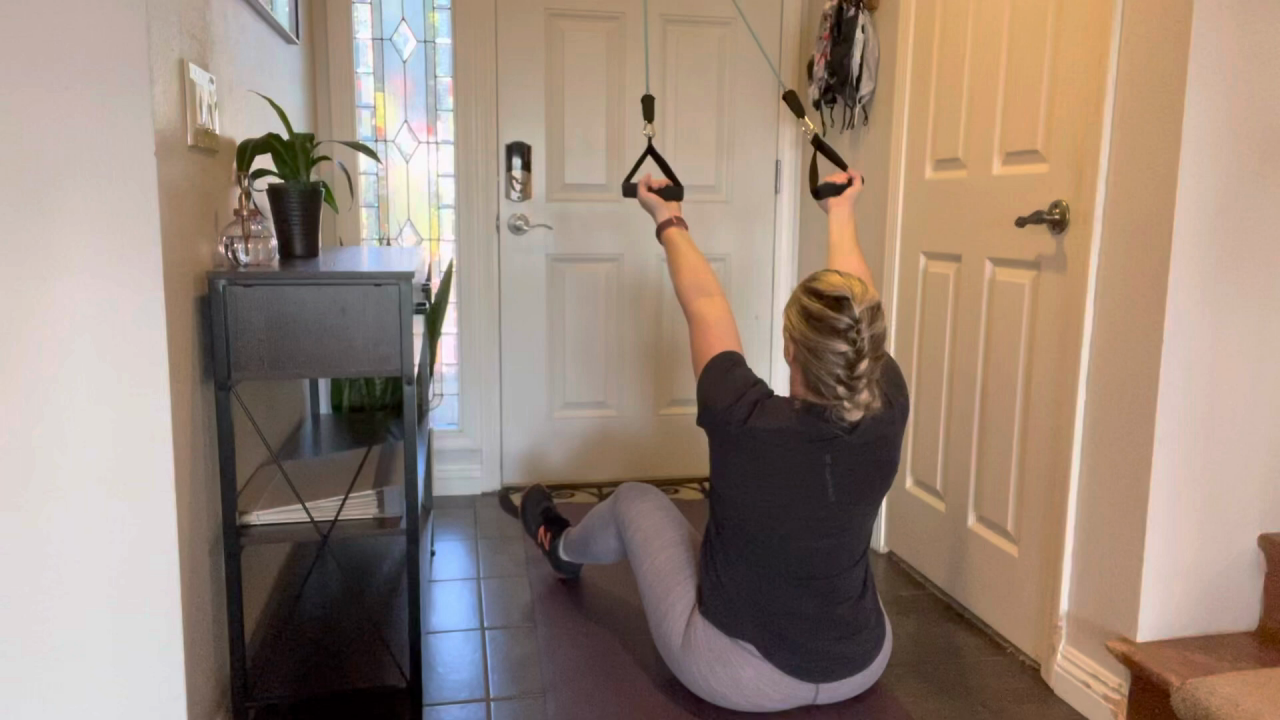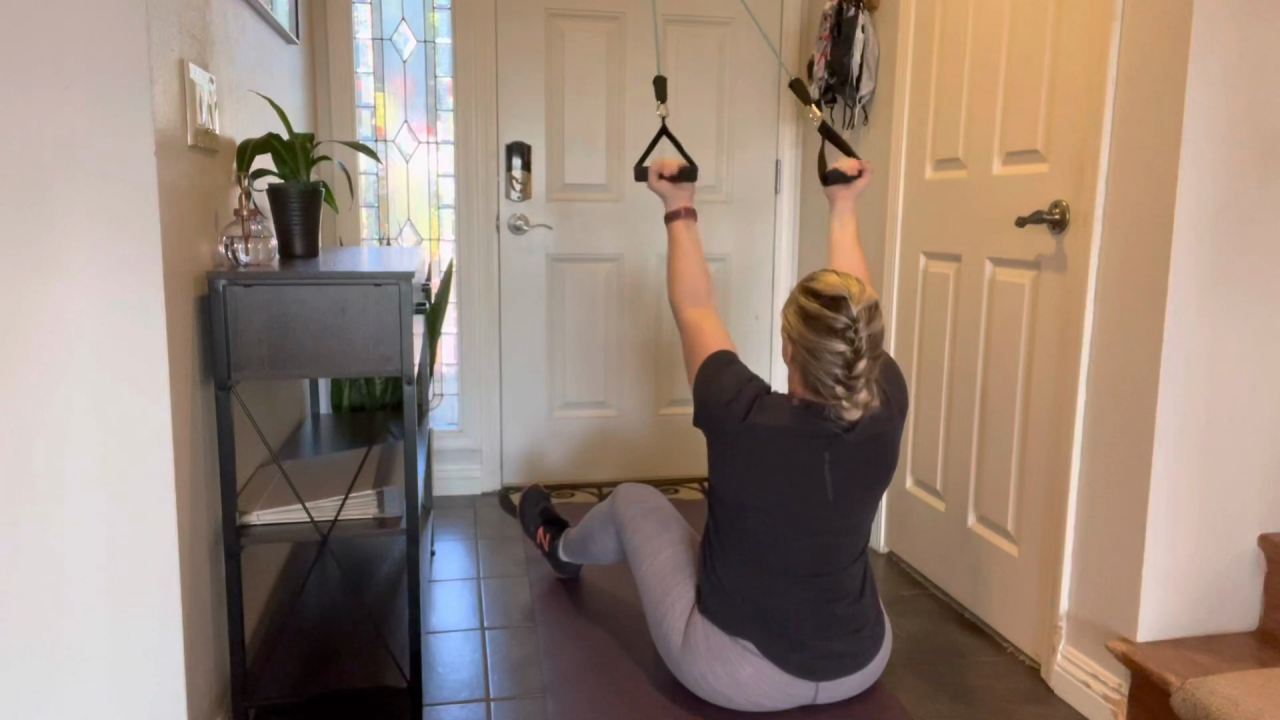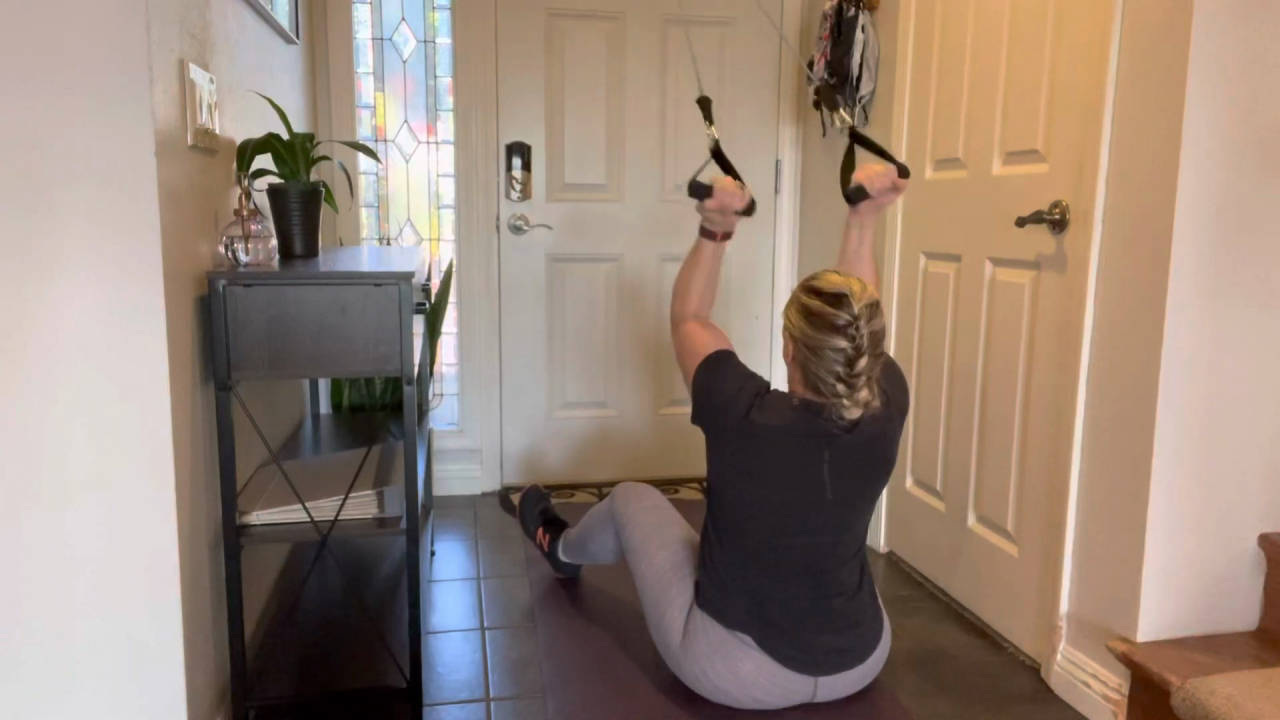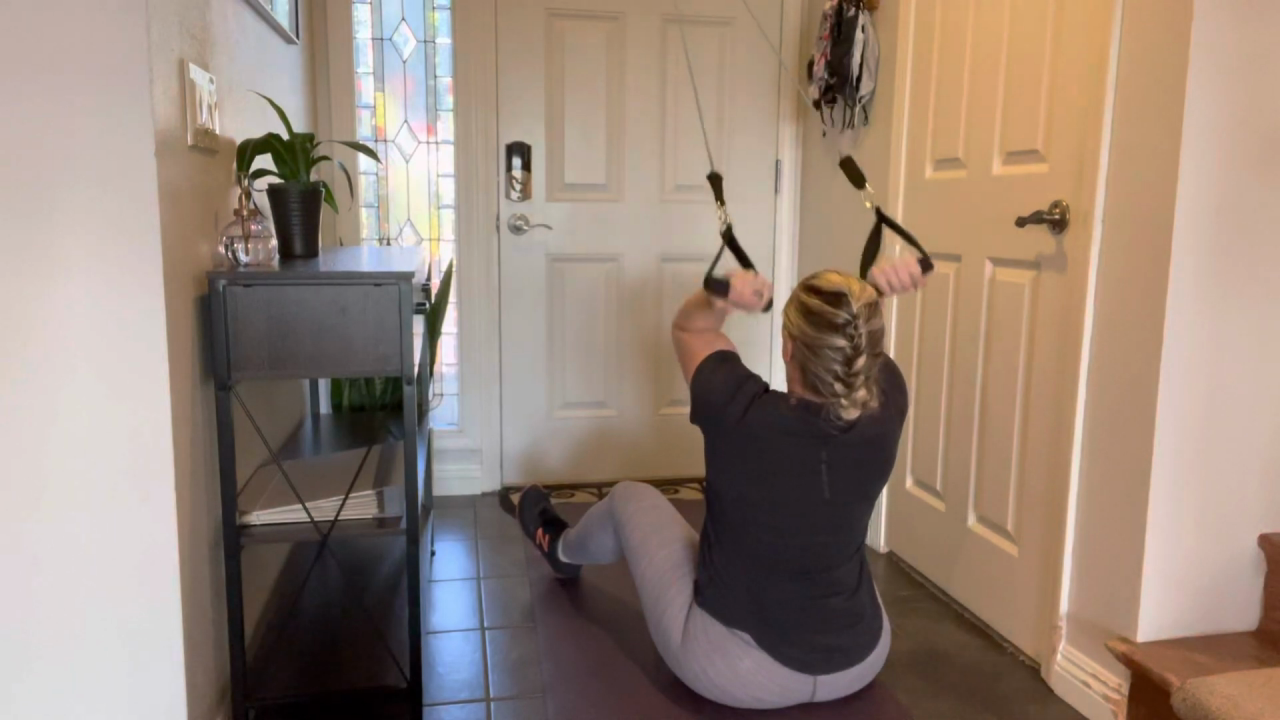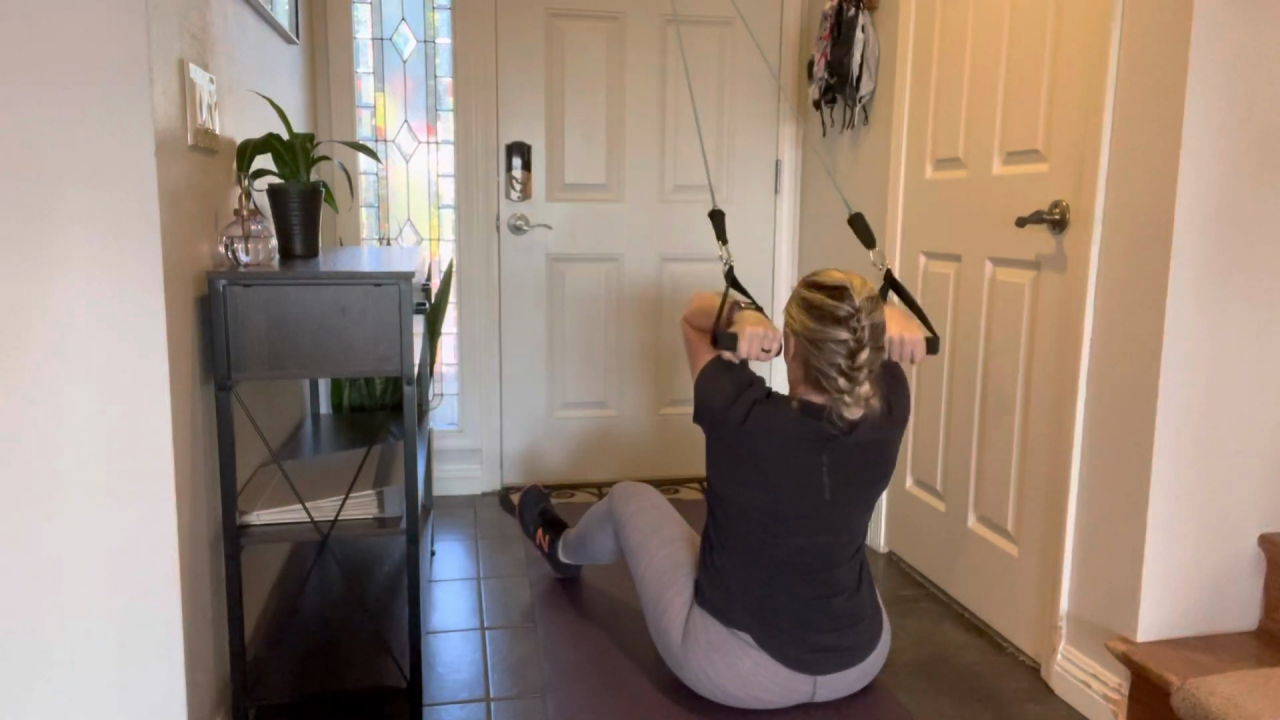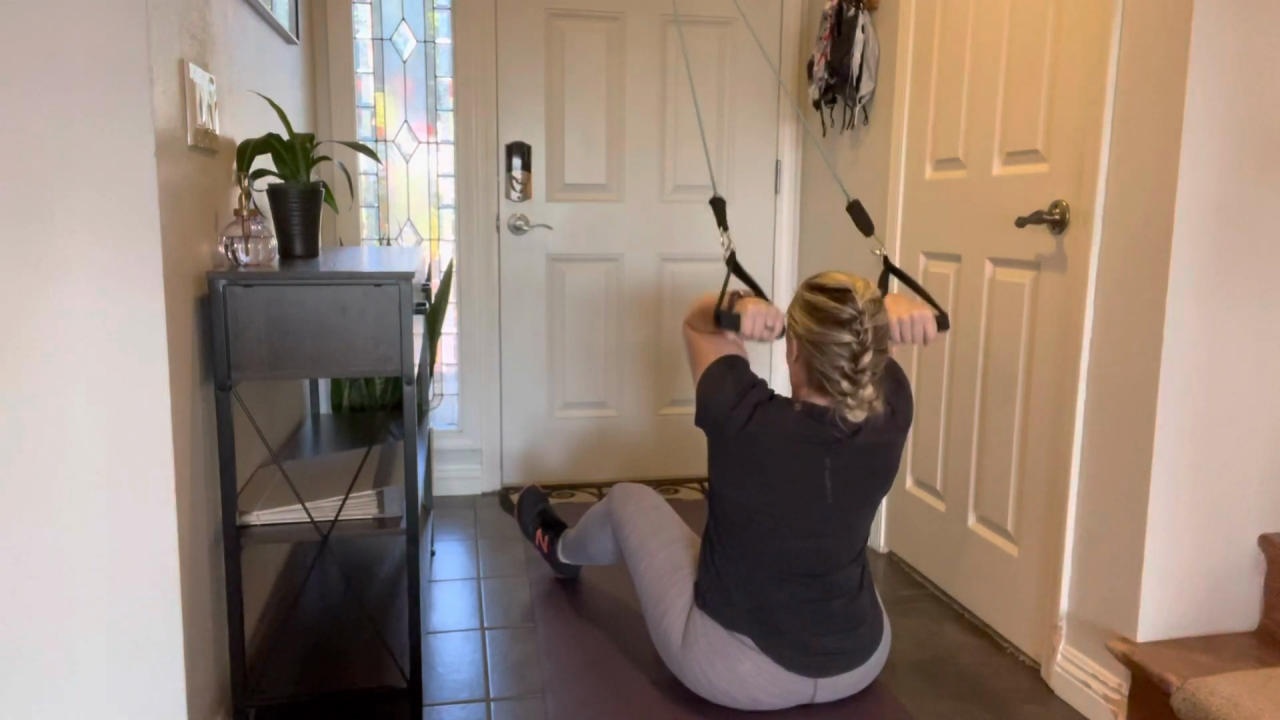
dt=0.3s
person 1, frame 1
left shoulder: (746, 422)
right shoulder: (884, 418)
left elbow: (705, 305)
right elbow: (856, 315)
left wrist: (669, 219)
right wrist: (840, 212)
left hip: (738, 678)
right hip: (860, 668)
left knee: (635, 501)
left ankle: (563, 549)
person 1, frame 2
left shoulder: (744, 420)
right shoulder: (883, 417)
left elbow: (695, 311)
right elbow: (855, 313)
left wrist: (679, 210)
right wrist: (843, 206)
left hip: (735, 676)
right hip: (859, 666)
left knee: (633, 503)
left ankle: (561, 548)
person 1, frame 3
left shoulder: (744, 418)
right shoulder: (885, 415)
left elbow: (687, 318)
right elbow: (854, 319)
left wrist: (714, 231)
right wrist: (862, 218)
left hip: (735, 673)
right hip: (859, 665)
left knee: (630, 501)
left ankle: (561, 550)
person 1, frame 4
left shoulder: (742, 419)
right shoulder: (884, 414)
left elbow: (688, 329)
right elbow: (852, 340)
left wrist: (721, 299)
right wrist: (876, 287)
left hip: (735, 673)
left knee: (631, 500)
left ankle: (560, 550)
person 1, frame 5
left shoulder: (743, 419)
right shoulder: (886, 415)
left elbow: (695, 315)
right elbow: (860, 328)
left wrist: (740, 315)
right wrist: (890, 319)
left hip: (736, 672)
left knee: (630, 499)
left ankle: (562, 550)
person 1, frame 6
left shoulder: (745, 422)
right shoulder: (888, 419)
left elbow: (697, 322)
right elbow: (877, 329)
left wrist: (742, 307)
right wrist: (893, 307)
left hip: (735, 675)
left knee: (629, 500)
left ankle: (561, 549)
